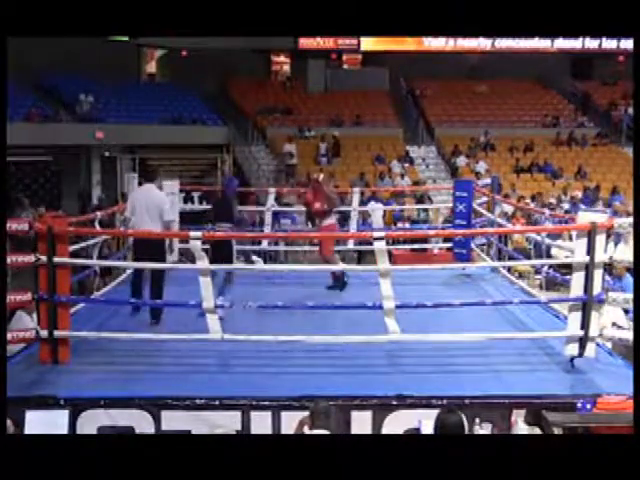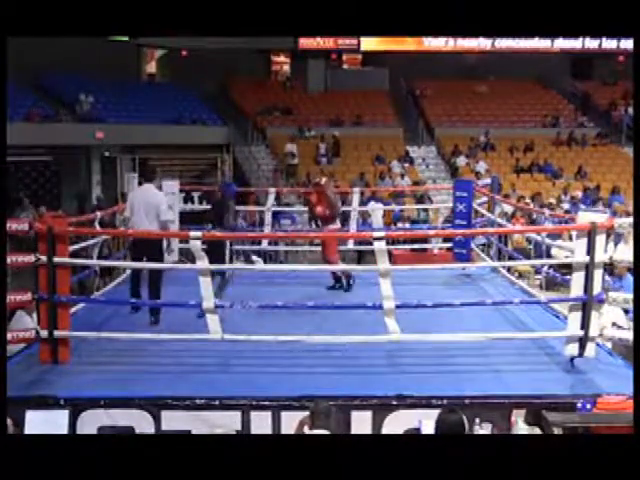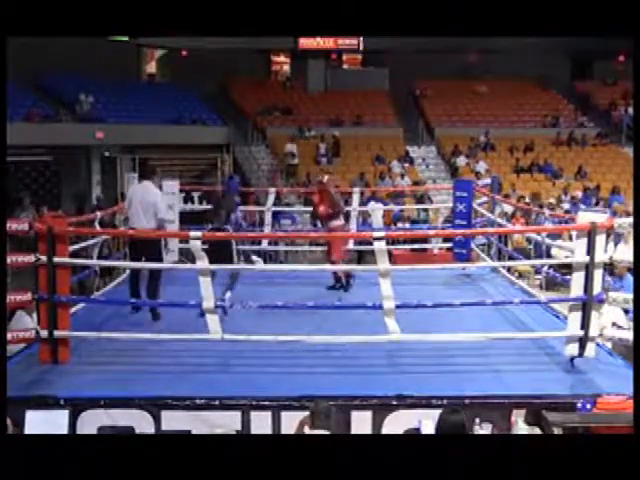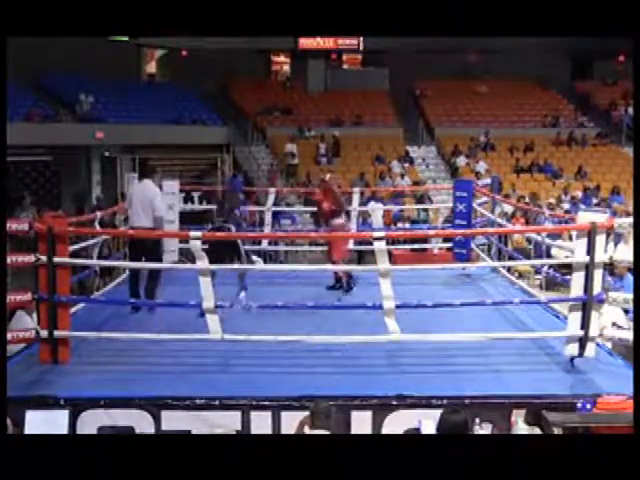
dt=0.1s
person 1, frame 1
left shoulder: (135, 194)
right shoulder: (161, 195)
left elbow: (127, 219)
right elbow: (168, 222)
right wrist: (171, 242)
left hip: (140, 238)
right hip: (156, 239)
left knee: (137, 273)
right knee: (157, 277)
left ankle: (136, 305)
right ankle: (155, 314)
person 1, frame 2
left shoulder: (133, 194)
right shoulder: (158, 195)
left elbow: (127, 217)
right elbow: (164, 221)
right wrist: (169, 241)
left hip: (136, 236)
right hip: (153, 237)
left knee: (136, 271)
right knee: (155, 275)
left ankle: (135, 304)
right ankle: (154, 313)
person 1, frame 3
left shoulder: (132, 190)
right shoulder: (156, 192)
left elbow: (128, 212)
right elbow: (161, 219)
left knee: (135, 270)
right knee: (154, 272)
left ankle: (135, 304)
right ankle: (153, 306)
person 1, frame 4
left shoulder: (133, 189)
right shoulder: (155, 190)
right elbow: (158, 218)
right wrist: (161, 239)
left hip: (134, 231)
right hip: (150, 232)
left knee: (135, 268)
right knee: (155, 266)
left ankle: (134, 303)
right ankle: (150, 297)
person 2, frame 1
left shoulder: (216, 201)
right shoulder: (231, 201)
left elbow: (211, 219)
right elbow: (236, 218)
left knee: (213, 268)
right knee: (229, 270)
right ankle: (220, 298)
person 2, frame 2
left shoulder: (215, 202)
right shoulder: (229, 204)
right elbow: (227, 225)
left hip: (212, 239)
right hip: (221, 240)
left knee: (212, 273)
right knee: (225, 275)
person 2, frame 3
left shoulder: (219, 201)
right shoulder: (229, 200)
right elbow: (222, 215)
left hip: (213, 231)
right hip: (224, 231)
left knee: (211, 270)
right knee: (235, 269)
right ankle: (227, 293)
person 2, frame 4
left shoulder: (225, 200)
right elbow: (224, 213)
left hip: (216, 230)
right hip: (227, 231)
left knee: (213, 269)
right knee: (244, 261)
right ankle: (242, 292)
person 3, frame 1
left shoulder: (325, 192)
right shoulder: (313, 192)
left elbow: (335, 204)
right elbow: (310, 210)
left wrist: (323, 209)
right wrist: (308, 204)
left hip: (328, 226)
right hip: (322, 225)
left knee: (327, 254)
right knee: (325, 253)
left ankle: (341, 276)
right ankle: (337, 279)
person 3, frame 2
left shoulder: (329, 197)
right shoulder: (318, 197)
left elbow: (337, 212)
right elbow: (313, 214)
left wrist: (325, 213)
right wrist: (312, 205)
left hip: (332, 230)
right hip: (326, 230)
left knee: (332, 258)
right knee: (326, 257)
left ankle: (348, 276)
right ankle: (338, 281)
person 3, frame 3
left shoulder: (331, 195)
right shoulder: (321, 196)
left elbow: (341, 209)
right elbow: (317, 213)
left wrist: (328, 211)
right wrist: (316, 206)
left hip: (337, 228)
right hip: (330, 228)
left knee: (335, 257)
right knee: (332, 257)
left ankle: (348, 276)
right ankle: (338, 281)
person 3, frame 4
left shoulder: (334, 193)
right shoulder: (325, 194)
left elbow: (343, 208)
right elbow: (322, 213)
left wrist: (331, 208)
right wrist: (319, 203)
left hip: (339, 228)
right hip: (332, 228)
left knee: (337, 258)
right knee: (332, 256)
left ankle: (349, 279)
right ankle: (339, 281)
